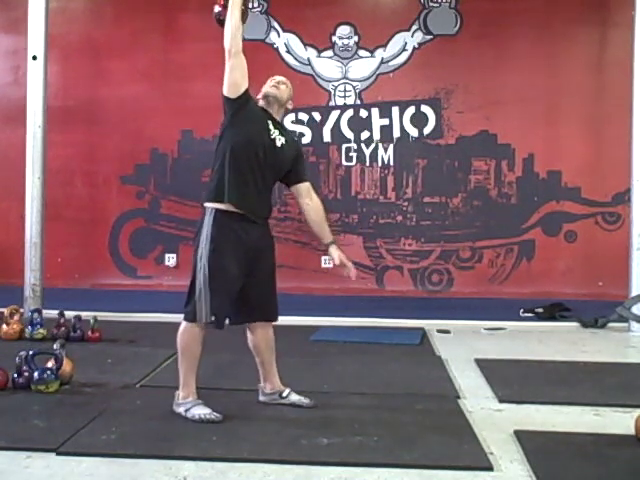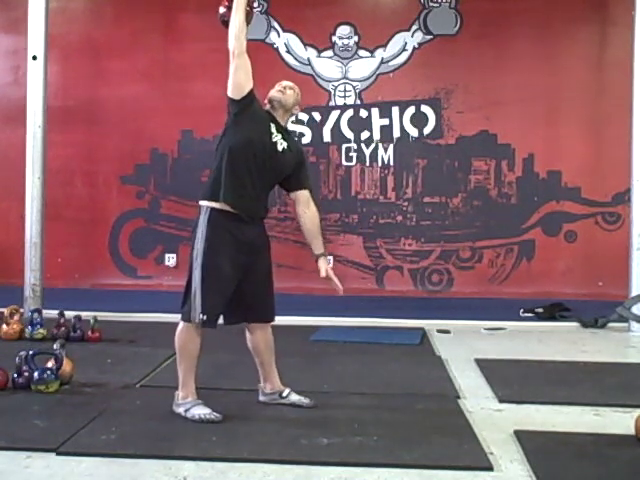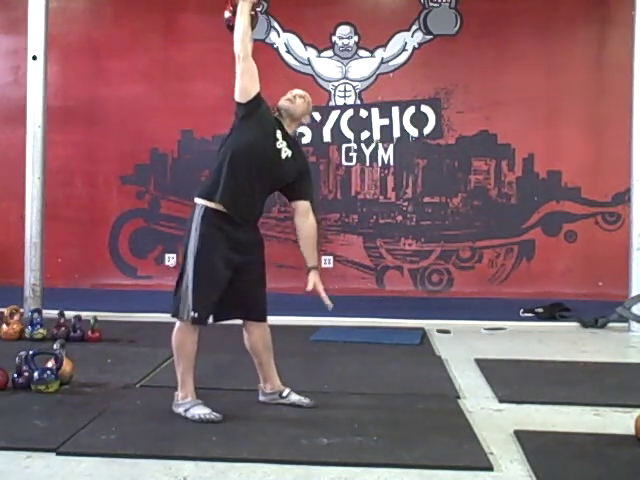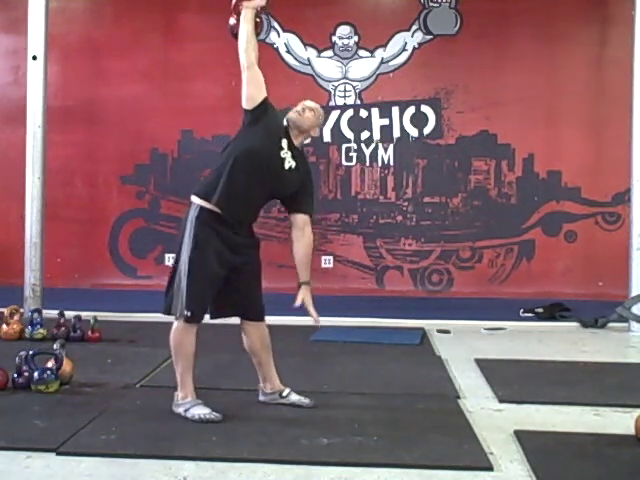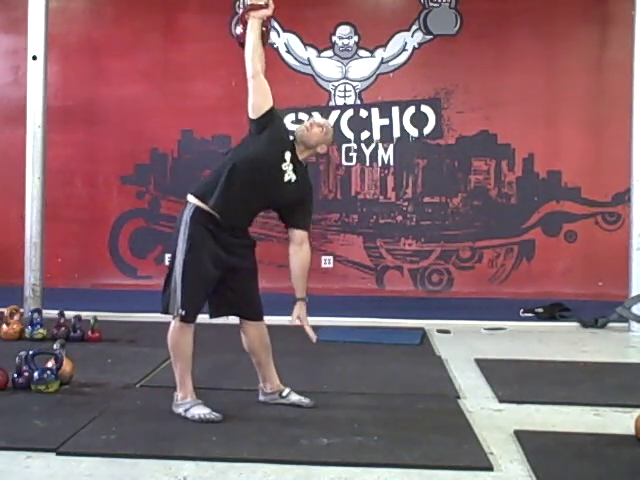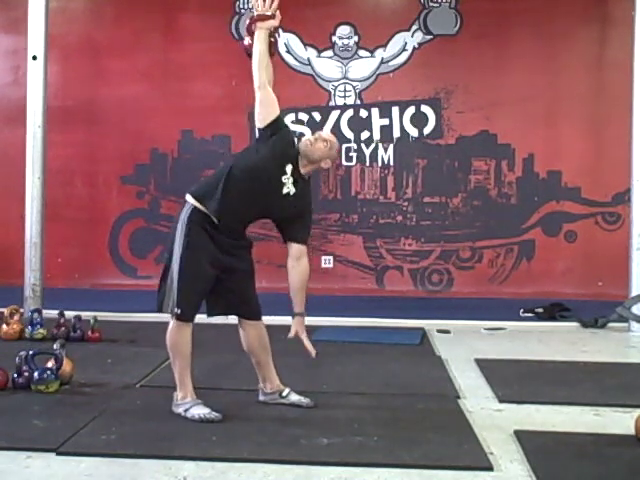
dt=0.2s
person 1, frame 1
left shoulder: (289, 145)
right shoulder: (242, 110)
left elbow: (307, 197)
right elbow: (233, 52)
left wrist: (331, 244)
left hip: (258, 230)
right hip: (222, 223)
left knee: (260, 313)
right knee: (200, 312)
left ankle: (271, 387)
right ankle: (185, 396)
person 1, frame 2
left shoulder: (292, 152)
right shoulder: (246, 111)
left elbow: (305, 206)
right elbow: (237, 53)
left wrist: (320, 256)
left hip: (253, 232)
right hip: (218, 223)
left knee: (259, 314)
right knee: (197, 313)
left ankle: (271, 387)
right ankle: (185, 396)
person 1, frame 3
left shoulder: (297, 162)
right shoulder: (255, 113)
left elbow: (304, 216)
right elbow: (243, 58)
left wrist: (313, 268)
left hip: (247, 233)
right hip: (212, 222)
left knee: (255, 313)
right knee: (192, 312)
left ankle: (271, 387)
right ankle: (184, 396)
person 1, frame 4
left shoulder: (301, 173)
right shoulder: (265, 121)
left elbow: (302, 230)
right elbow: (249, 65)
left wrist: (305, 284)
left hip: (241, 236)
right hip: (205, 224)
left knee: (253, 314)
right knee: (187, 312)
left ankle: (271, 387)
right ankle: (184, 396)
person 1, frame 5
left shoulder: (301, 187)
right shoulder: (272, 132)
left elbow: (299, 245)
right elbow: (255, 75)
left wrist: (300, 300)
left hip: (236, 237)
right hip: (200, 224)
left knee: (252, 314)
right knee: (184, 312)
left ankle: (271, 387)
right ankle: (184, 397)
person 1, frame 6
left shoulder: (300, 199)
right shoulder: (279, 144)
left elbow: (297, 258)
right elbow: (262, 87)
left wrist: (299, 315)
left hip: (232, 240)
right hip: (197, 225)
left knee: (250, 313)
right knee: (182, 312)
left ankle: (271, 387)
right ankle: (183, 397)
